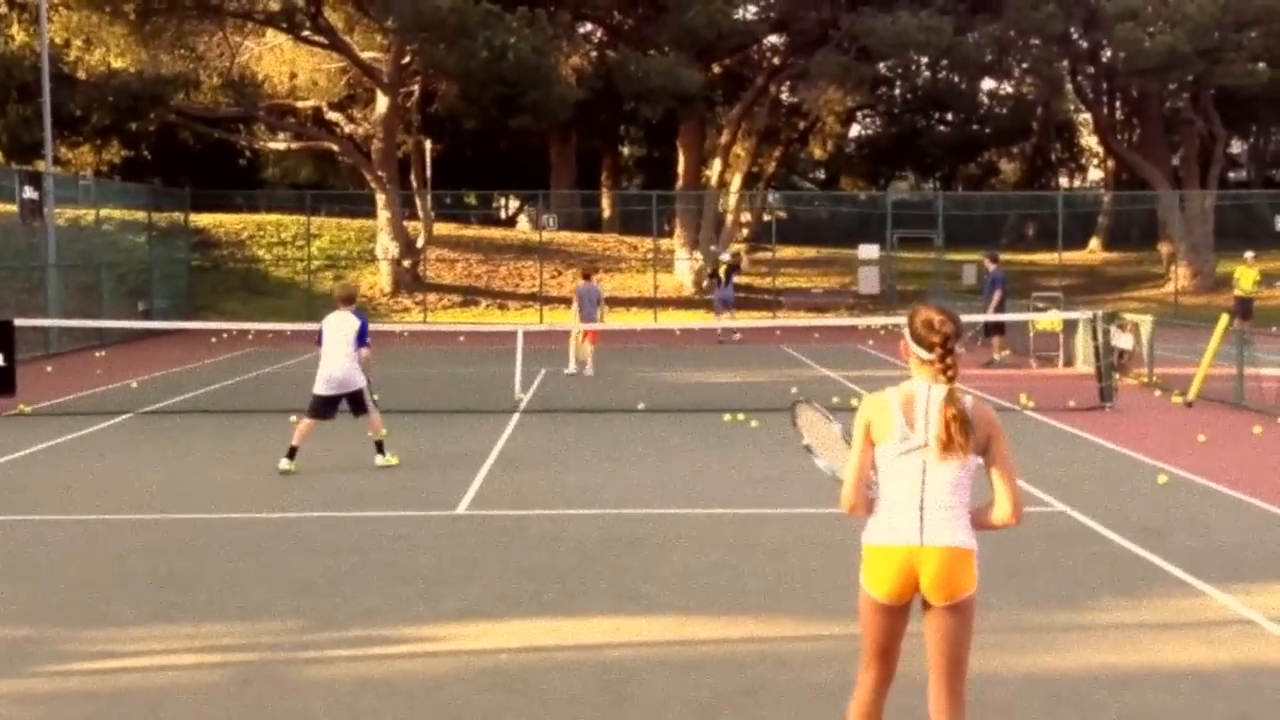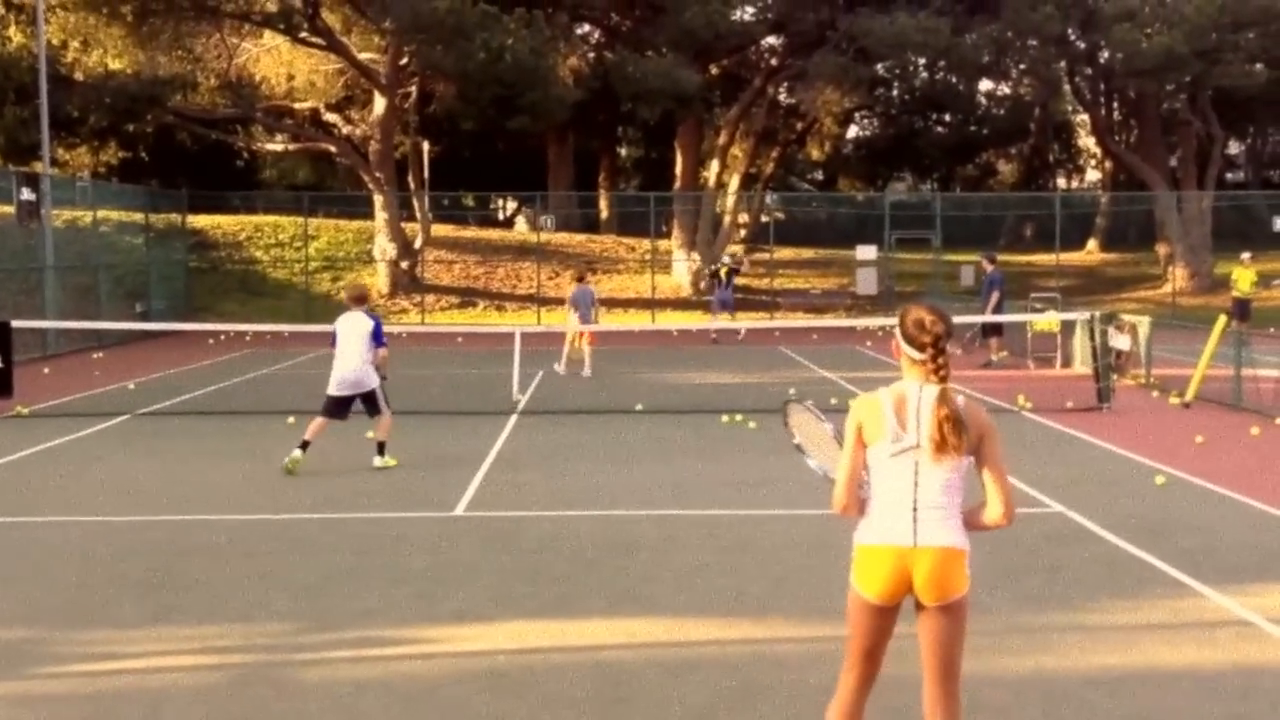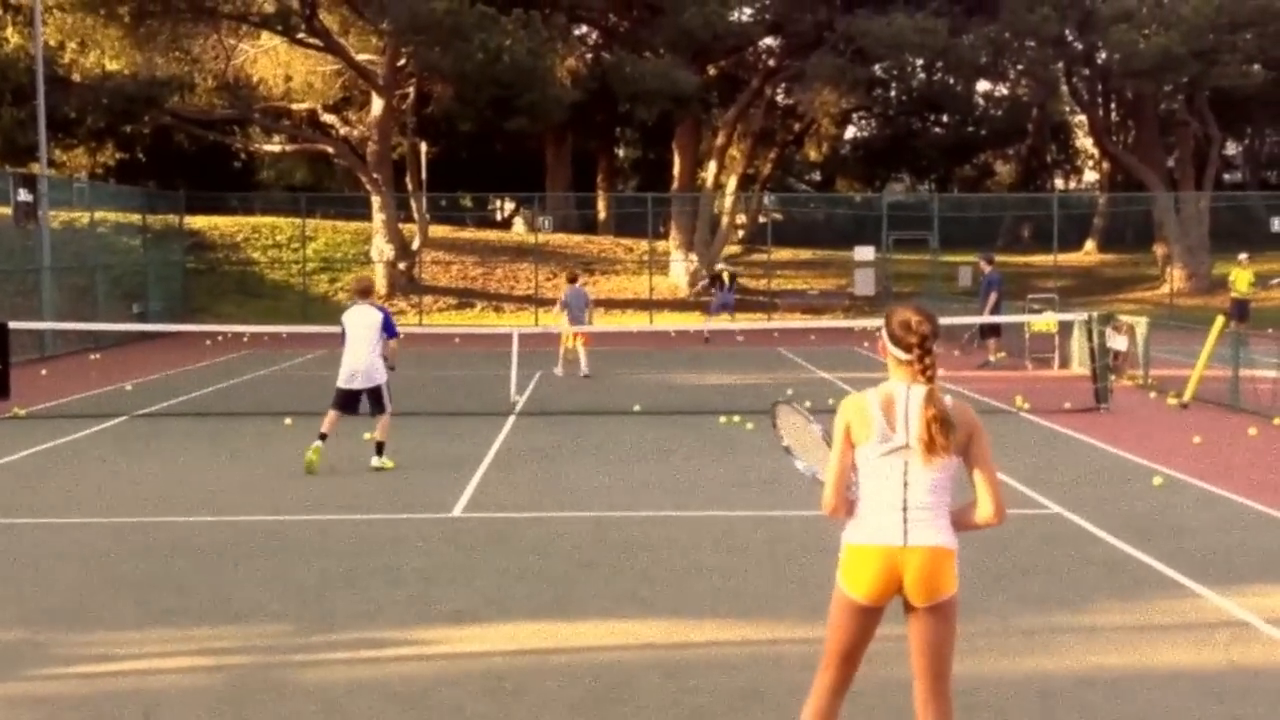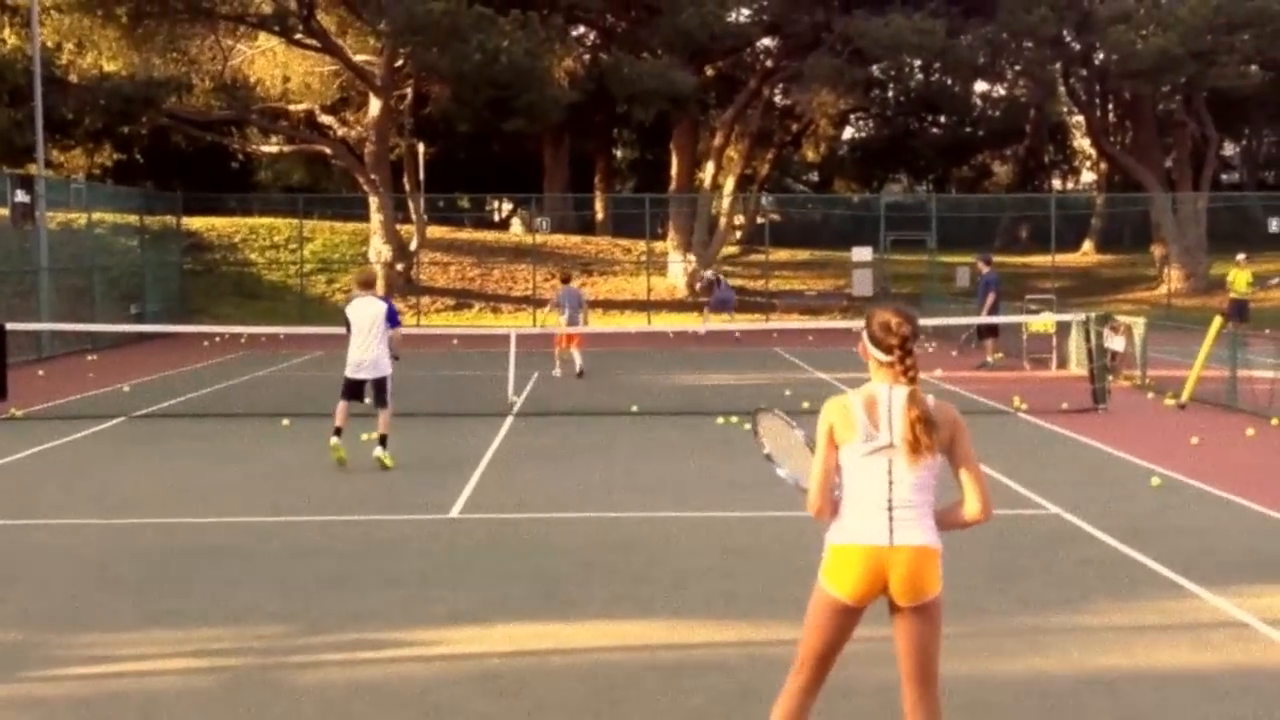
dt=0.1s
person 1, frame 1
left shoulder: (876, 407)
right shoulder: (981, 416)
left elbow: (852, 502)
right elbow: (1009, 512)
right wrist: (955, 517)
left hip: (887, 556)
right hip: (952, 559)
left knee: (873, 678)
person 1, frame 2
left shoulder: (867, 407)
right shoulder: (973, 417)
left elbow: (843, 502)
right elbow: (1001, 512)
right wrist: (946, 517)
left hip: (879, 556)
right hip: (945, 560)
left knee: (856, 679)
person 1, frame 3
left shoulder: (855, 408)
right shoulder: (961, 416)
left elbow: (832, 503)
right elbow: (992, 510)
right wrist: (935, 519)
left hip: (867, 557)
right hip: (932, 560)
left knee: (833, 678)
person 1, frame 4
left shoulder: (838, 410)
right shoulder: (944, 416)
left elbow: (818, 505)
right elbow: (978, 508)
right wrist: (920, 519)
left hip: (851, 557)
right hip: (918, 560)
left knee: (804, 679)
person 2, frame 1
left shoulder: (326, 321)
right shoulder: (359, 322)
left elbow: (322, 350)
right elbow: (365, 354)
right wrist: (363, 372)
left hip: (326, 377)
right hip: (349, 376)
left knee: (310, 419)
right knee: (372, 413)
left ankle: (288, 458)
right ankle: (381, 455)
person 2, frame 2
left shoulder: (340, 321)
right shoulder: (373, 321)
left elbow: (336, 351)
right elbow: (382, 353)
right wrist: (381, 371)
left hip: (340, 376)
right hip: (364, 376)
left knee: (324, 417)
right knee: (383, 414)
left ankle: (299, 451)
right ankle: (381, 456)
person 2, frame 3
left shoulder: (347, 316)
right shoulder: (382, 314)
left elbow: (346, 343)
right elbow: (392, 344)
right wrist: (390, 362)
left hip: (348, 370)
right hip: (373, 372)
left knee: (335, 410)
right knee: (383, 413)
left ankle: (319, 443)
right ankle: (378, 457)
person 2, frame 4
left shoulder: (350, 307)
right shoulder: (385, 305)
left elbow: (351, 334)
right elbow: (395, 332)
right wrist: (394, 352)
left hip: (355, 361)
right hip: (379, 362)
left knee: (344, 400)
right knee: (383, 407)
left ankle: (336, 438)
right ankle: (381, 448)
